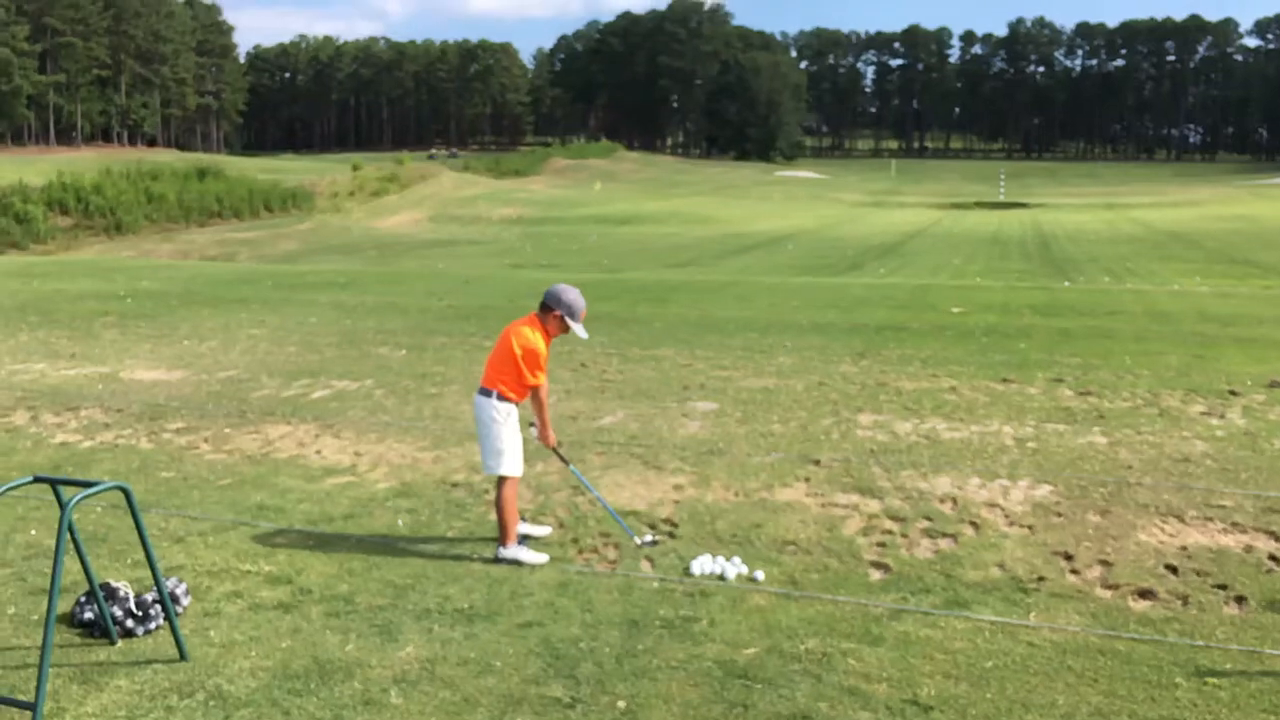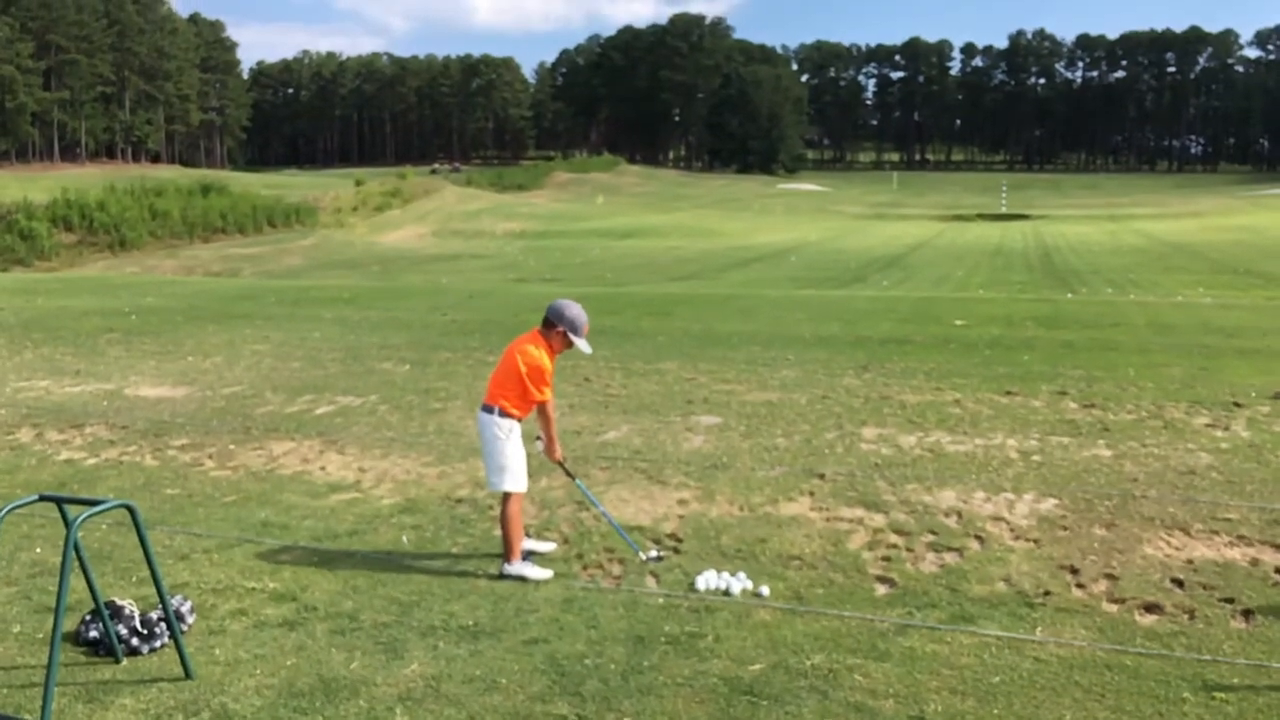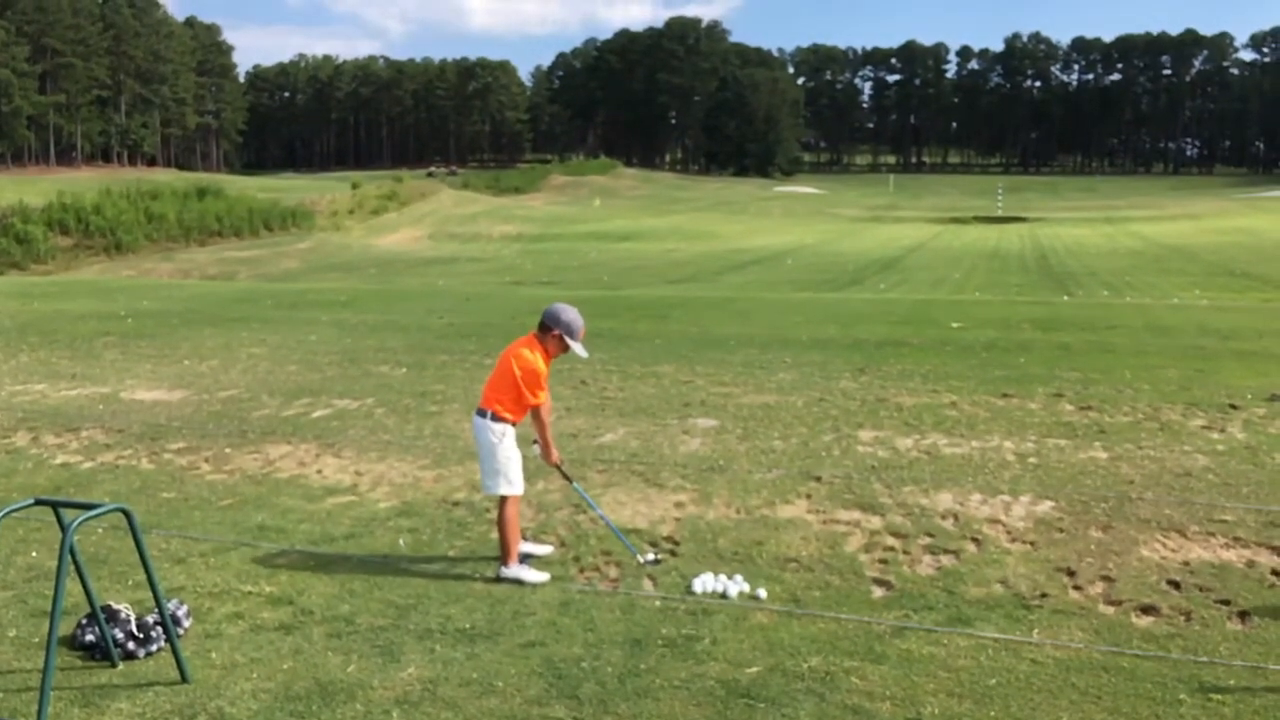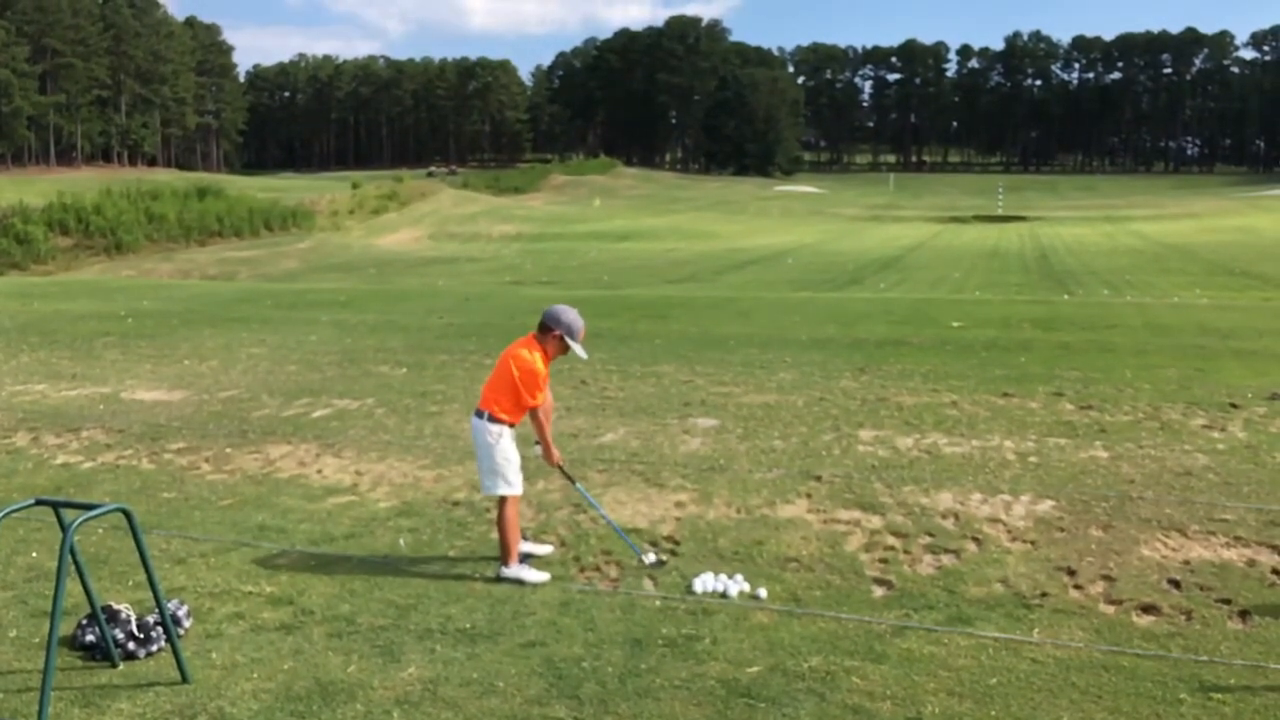
dt=0.7s
person 1, frame 1
left shoulder: (530, 327)
right shoulder: (532, 340)
left elbow: (538, 383)
right elbow: (537, 391)
left wrist: (542, 424)
right wrist: (546, 428)
left hip: (499, 402)
right hip: (498, 405)
left knee: (511, 470)
right knee: (508, 474)
left ankle: (513, 523)
right ankle: (508, 545)
person 1, frame 2
left shoulder: (535, 343)
right shoulder: (537, 357)
left elbow: (544, 400)
right elbow: (544, 407)
left wrist: (548, 439)
right wrist: (553, 444)
left hip: (502, 418)
right hip: (502, 421)
left knee: (517, 486)
right knee: (513, 491)
left ankle: (519, 540)
right ankle: (513, 562)
person 1, frame 3
left shoulder: (533, 348)
right shoulder: (531, 360)
left elbow: (544, 399)
right elbow: (538, 411)
left wrist: (545, 442)
right wrist: (548, 447)
left hip: (498, 422)
right hip: (496, 425)
left knee: (513, 489)
right knee: (509, 494)
left ankle: (515, 543)
right ankle: (510, 564)
person 1, frame 4
left shoulder: (535, 350)
right shoulder: (530, 361)
left elbow: (545, 396)
right elbow: (536, 412)
left wrist: (547, 441)
right wrist: (548, 448)
left hip: (499, 423)
right hip: (494, 426)
left knee: (513, 488)
right knee: (508, 494)
left ankle: (516, 542)
right ankle: (510, 564)
